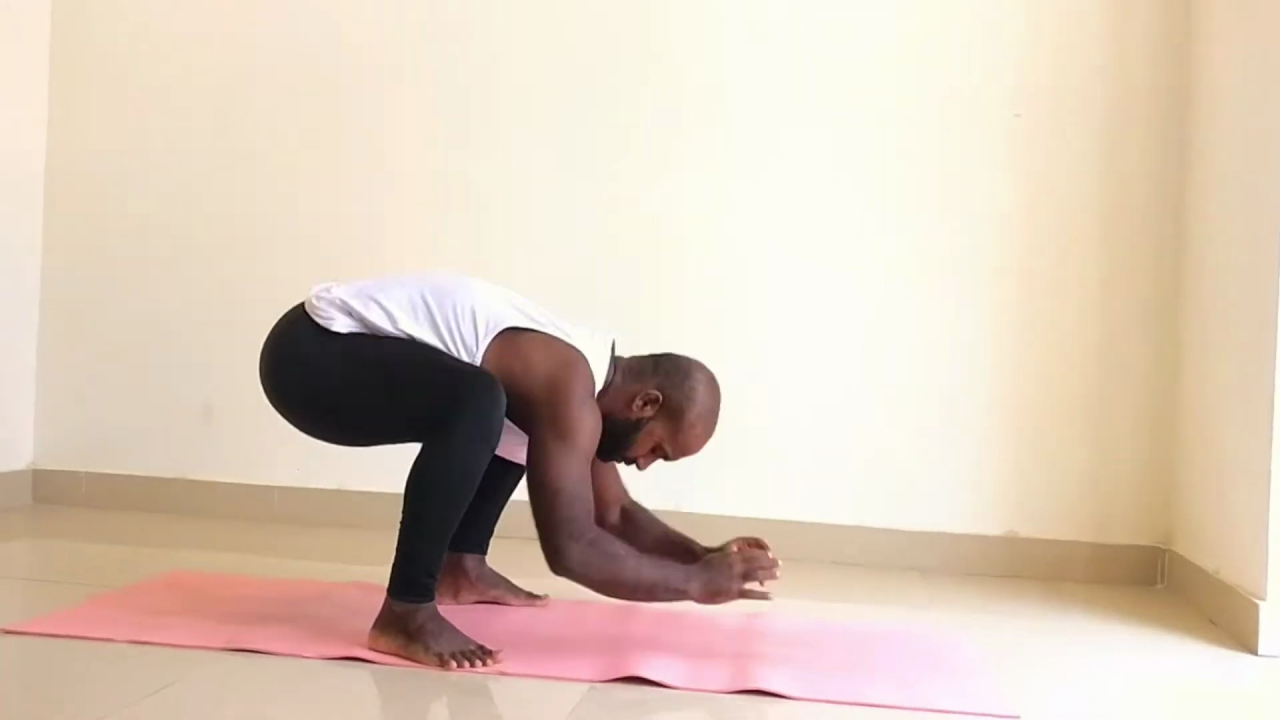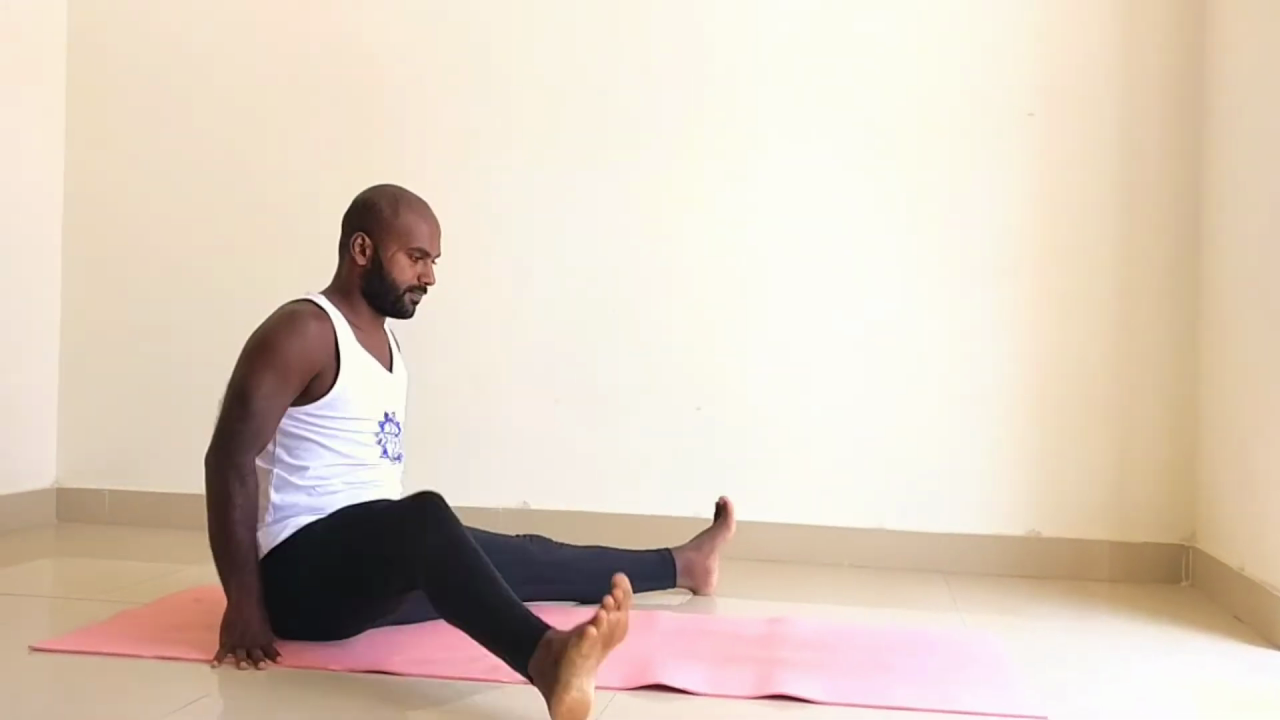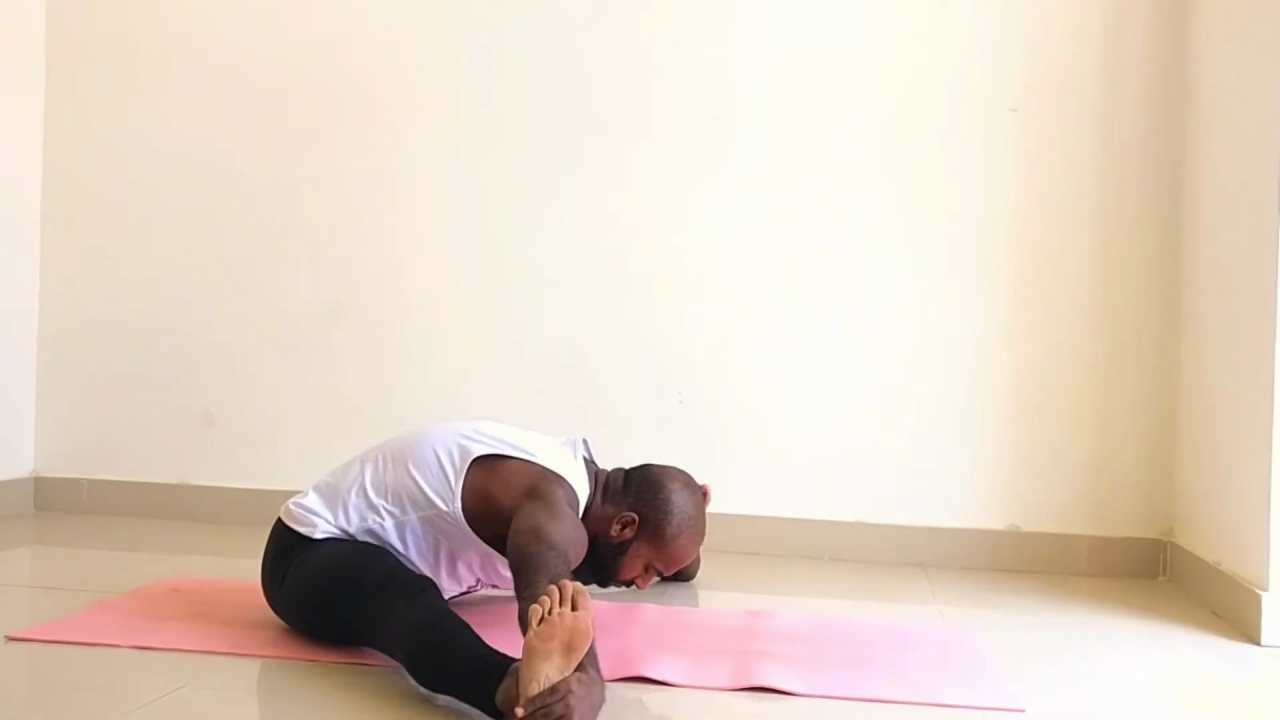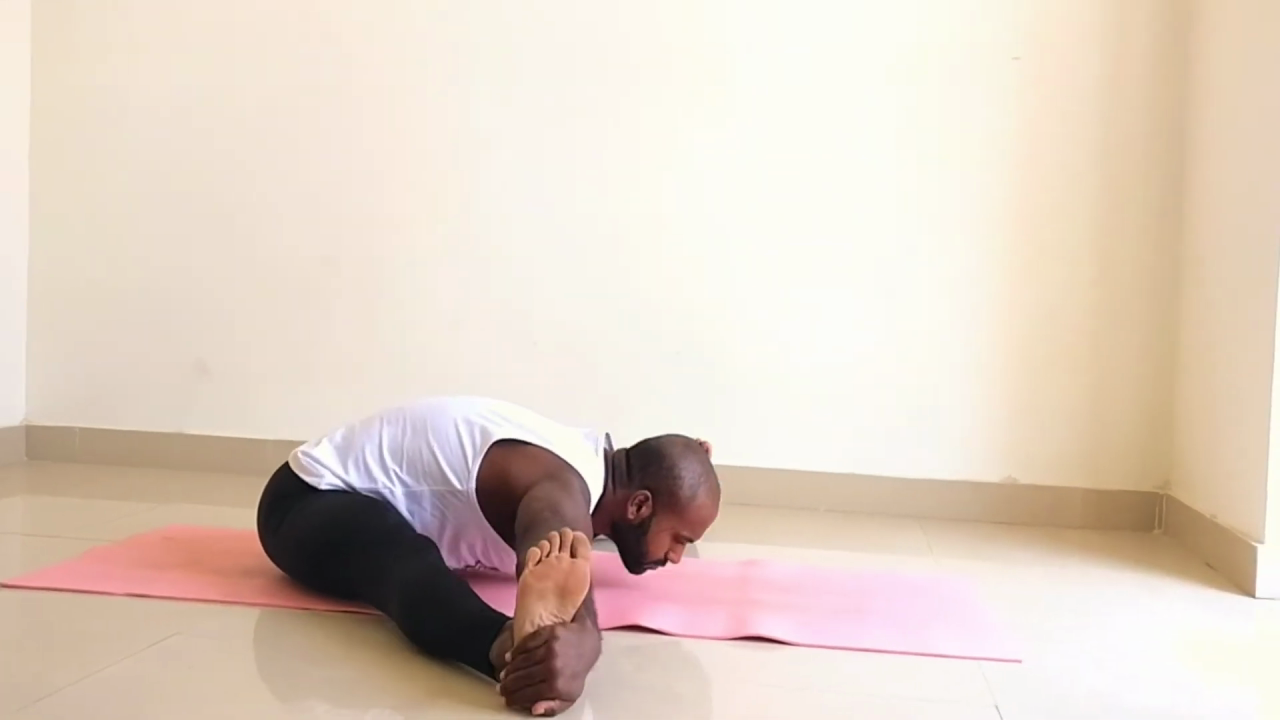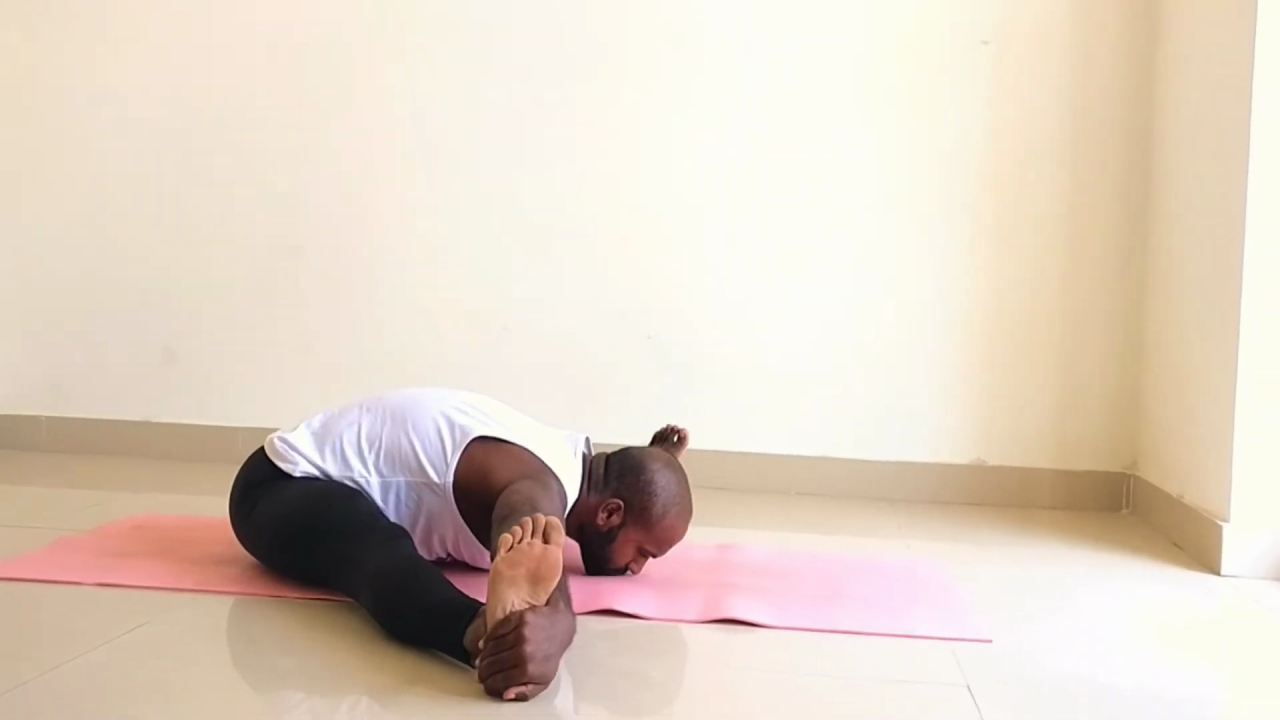
dt=1s
person 1, frame 1
left shoulder: (596, 382)
right shoulder: (567, 384)
left elbow: (615, 516)
right elbow: (571, 549)
left wrist: (704, 558)
right wrist: (699, 583)
right hip: (310, 347)
right knee: (477, 406)
left ankle: (465, 565)
right ankle: (407, 612)
person 1, frame 2
left shoulder: (376, 331)
right shoulder: (305, 331)
right elbow: (230, 460)
right wrist: (244, 604)
left hip: (372, 562)
right hip: (305, 571)
left knee: (527, 558)
right knee: (427, 522)
left ankle: (676, 566)
right ankle: (547, 656)
person 1, frame 3
left shoulder: (584, 478)
right shoulder: (552, 506)
right elbow: (550, 600)
right wrist: (587, 682)
left hip: (378, 541)
right hip: (312, 550)
right knee: (407, 604)
person 1, frame 4
left shoulder: (595, 459)
right shoulder: (563, 488)
right elbow: (556, 570)
right wrist: (580, 641)
left hip: (374, 488)
right hip: (310, 499)
right knee: (408, 562)
person 1, frame 5
left shoulder: (573, 458)
right shoulder: (537, 489)
right elbow: (533, 565)
left wrist: (651, 466)
right wrist: (552, 626)
left hip: (345, 474)
right hip: (284, 485)
right knee: (379, 549)
